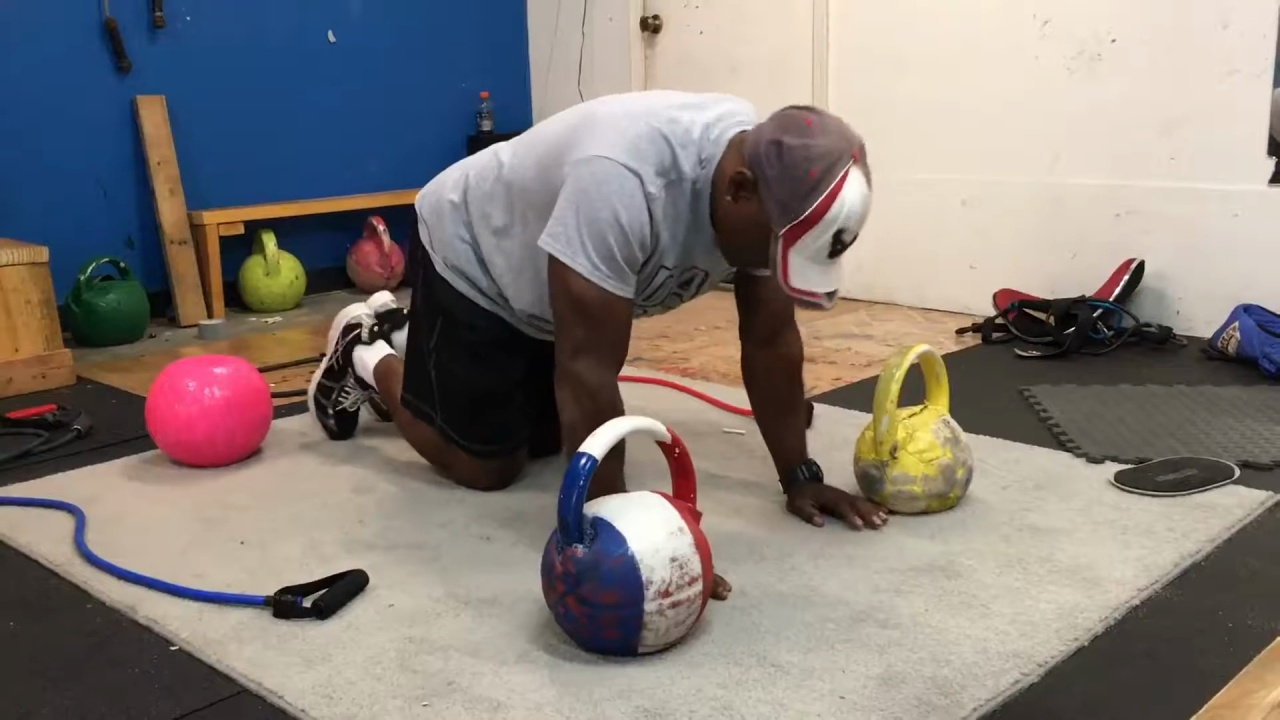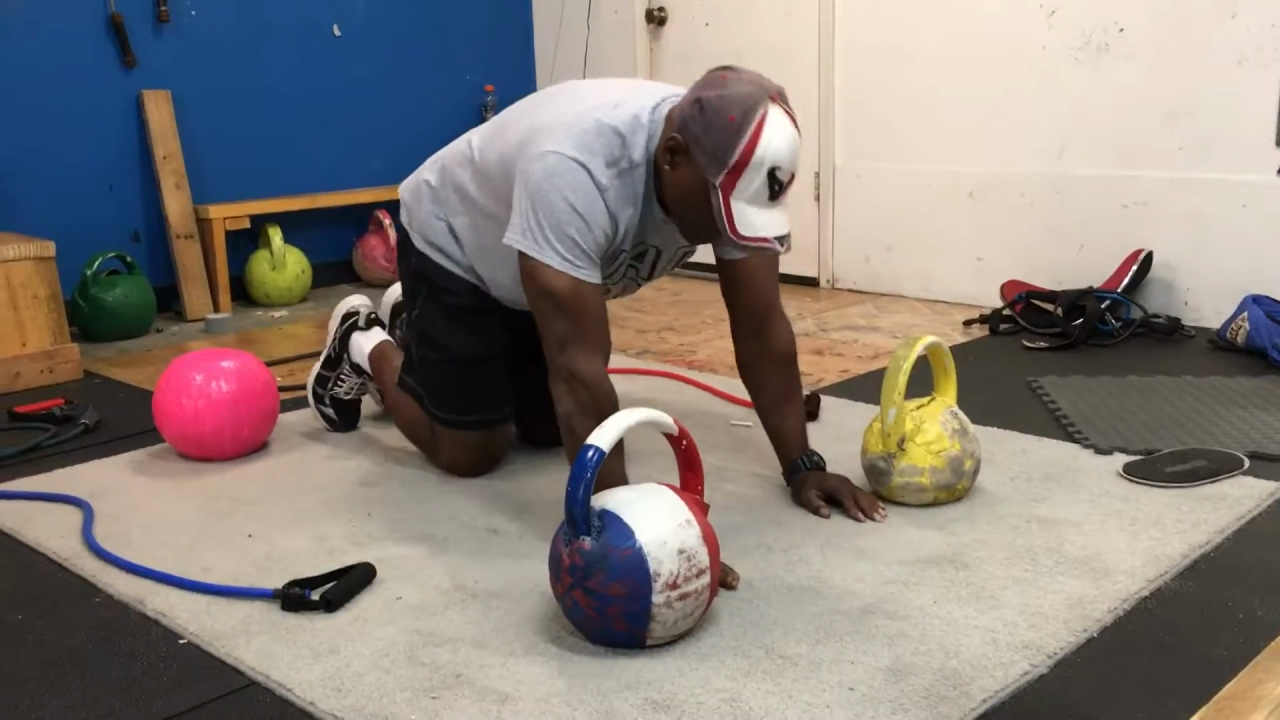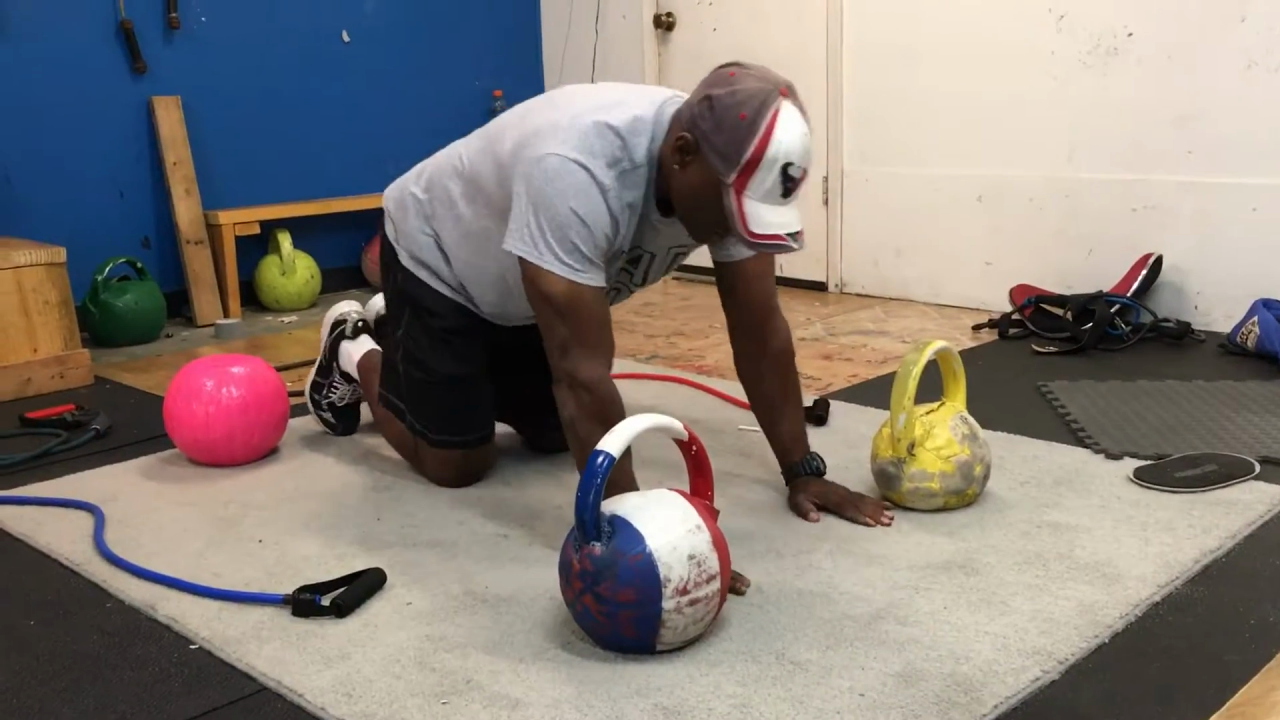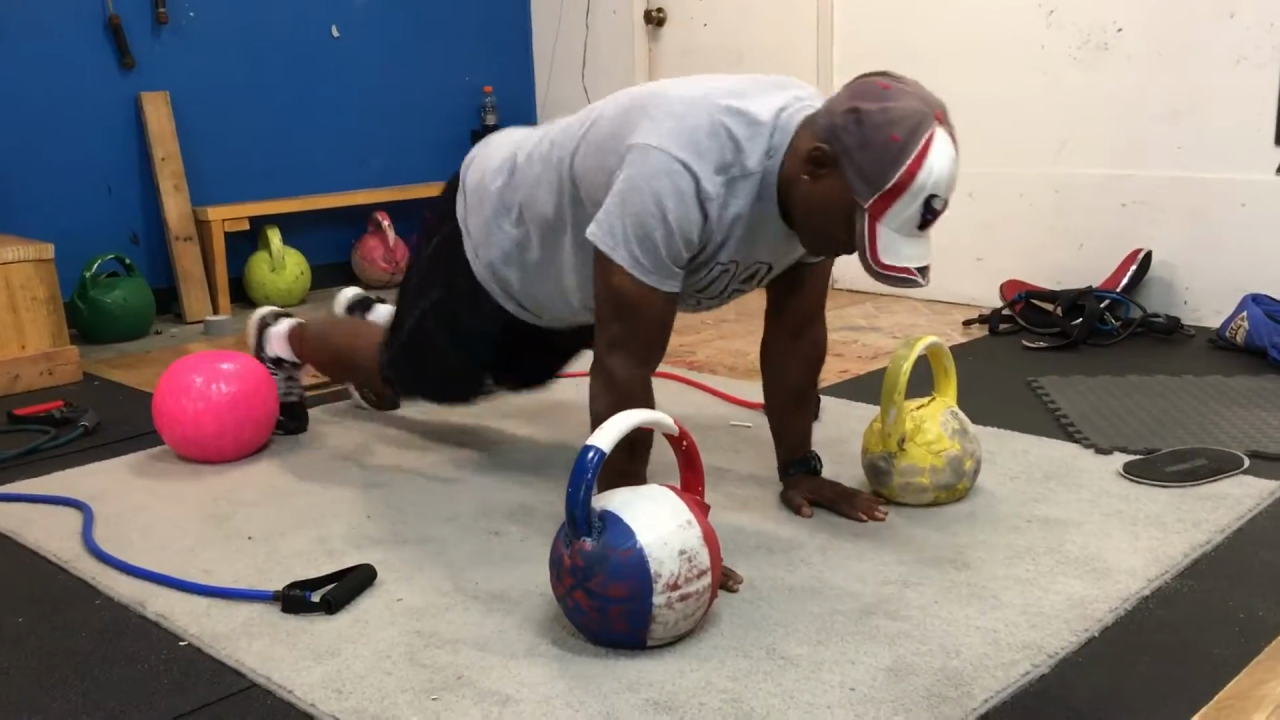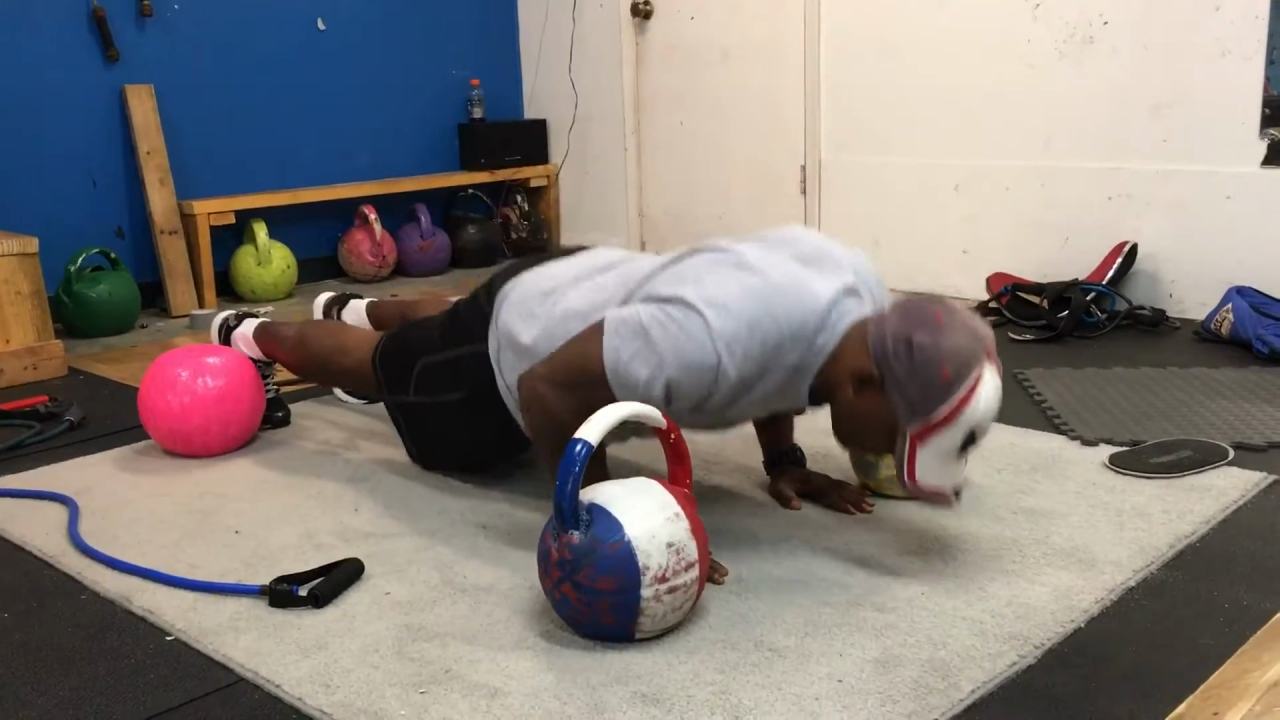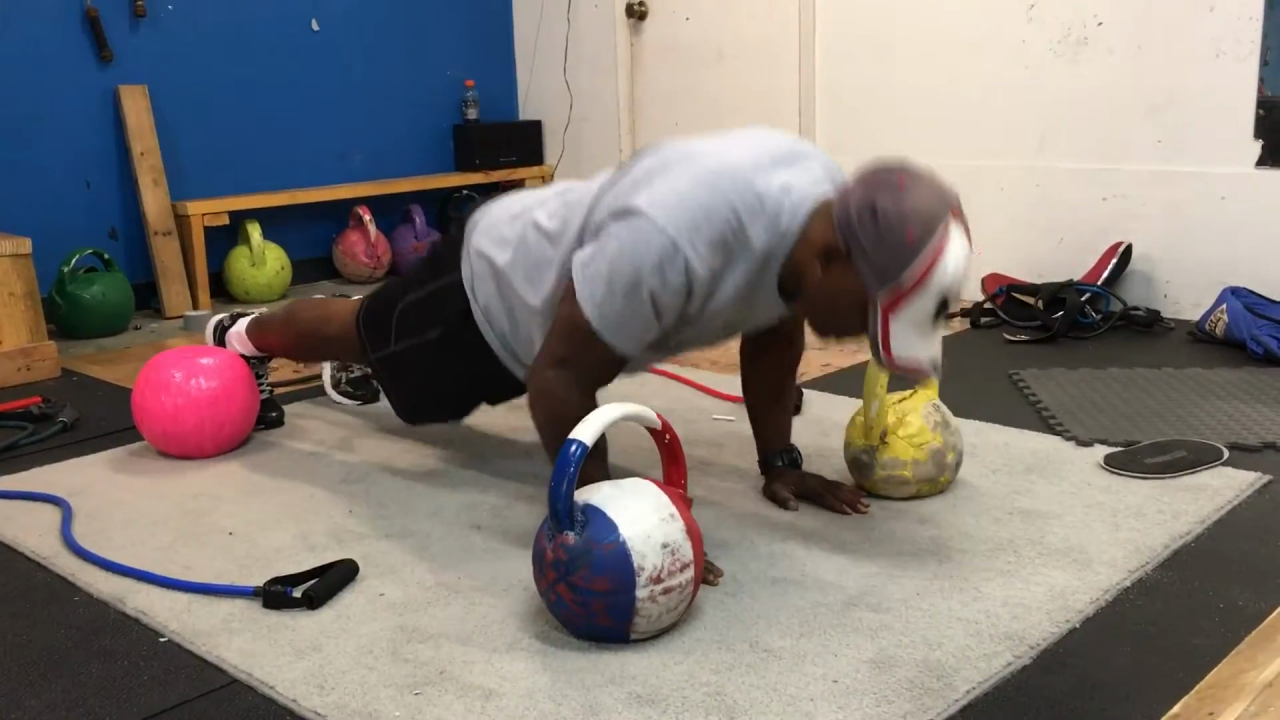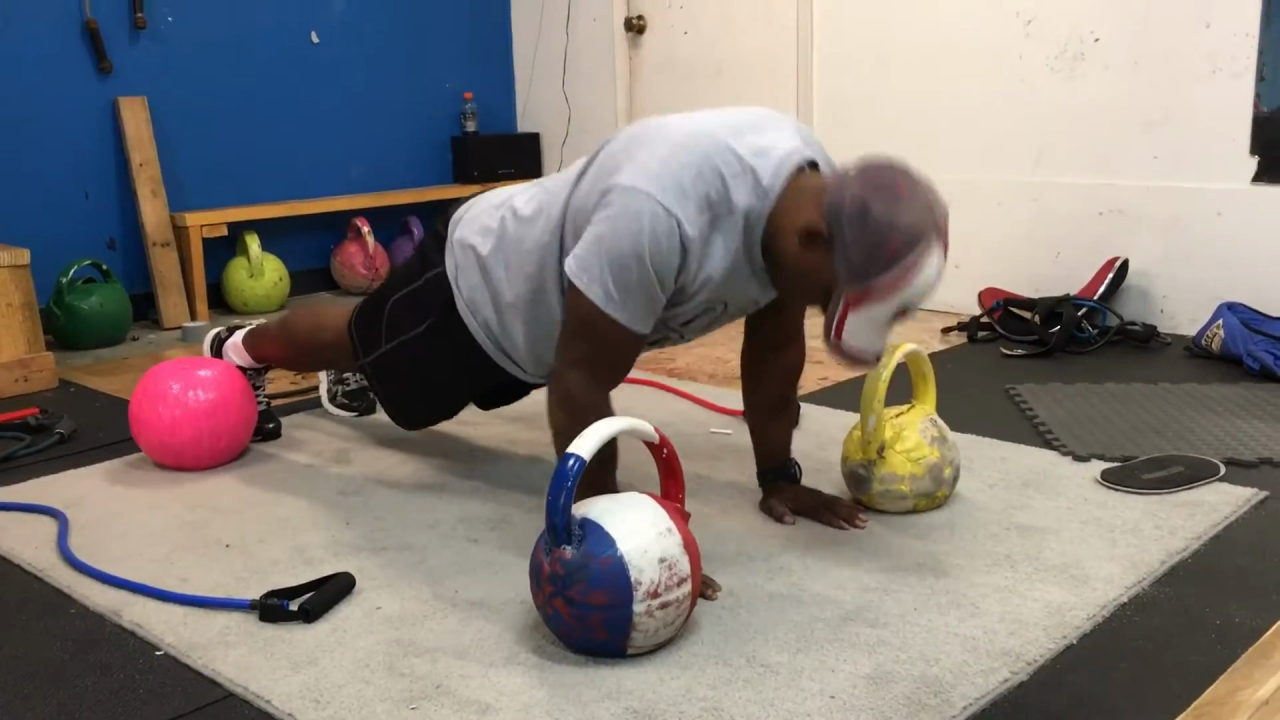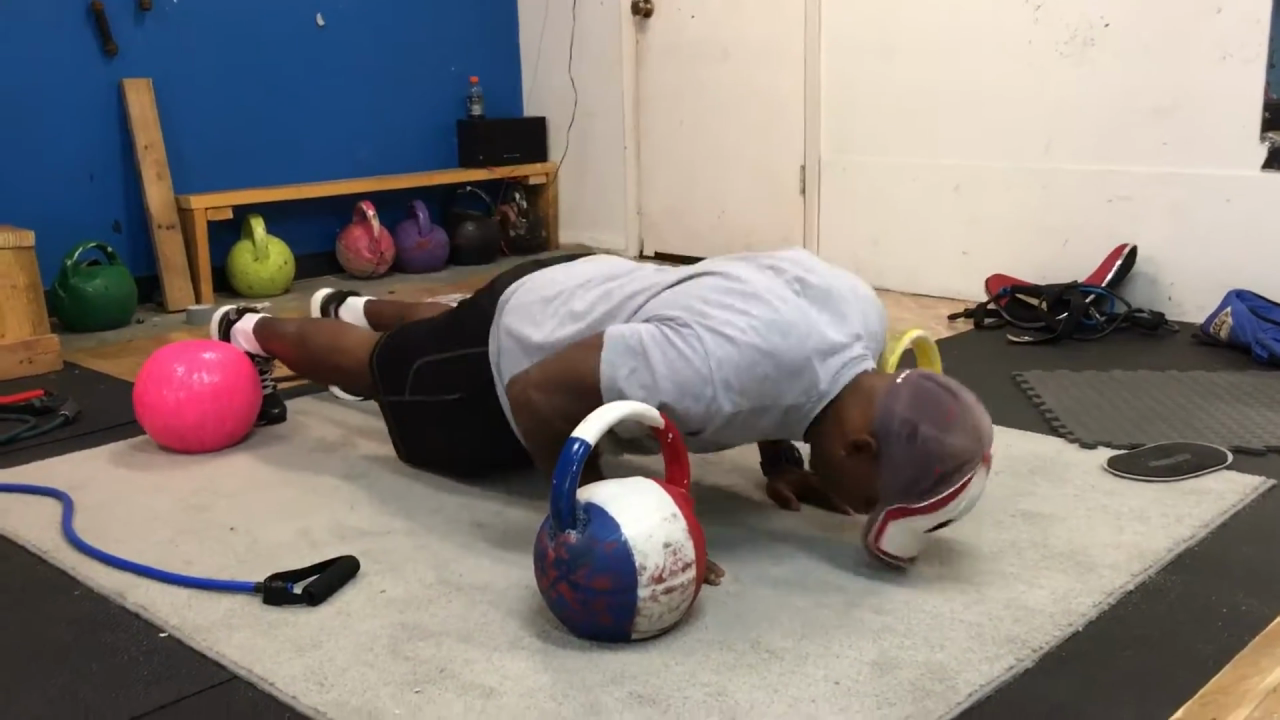
dt=0.5s
person 1, frame 1
left shoulder: (773, 181)
right shoulder: (623, 180)
left elbow: (770, 341)
right elbow: (588, 373)
left wrist: (801, 478)
left hip: (543, 283)
right hip: (471, 253)
left knee: (546, 440)
right knee: (486, 466)
left ankle: (399, 333)
right ankle: (366, 357)
person 1, frame 2
left shoulder: (737, 165)
right shoulder: (575, 170)
left elbow: (762, 329)
right elbow: (578, 367)
left wrist: (802, 467)
left hip: (539, 270)
right hip: (451, 242)
left knee: (548, 430)
right knee: (470, 451)
left ankle: (408, 320)
right ankle: (364, 345)
person 1, frame 3
left shoulder: (729, 171)
right shoulder: (577, 172)
left elbow: (760, 330)
right elbow: (582, 371)
left wrist: (803, 470)
left hip: (520, 287)
right hip: (435, 256)
left knee: (553, 435)
right knee: (456, 463)
left ankle: (397, 330)
right ankle: (355, 351)
person 1, frame 4
left shoulder: (826, 170)
right shoulder: (683, 170)
left elbow: (795, 331)
right elbow: (622, 367)
left wrist: (797, 469)
left hip: (568, 257)
right hip: (500, 228)
left knee: (509, 374)
right knee: (411, 368)
left ankle: (371, 314)
right ankle: (282, 340)
person 1, frame 5
left shoulder: (861, 301)
right shoulder: (712, 338)
right elbow: (548, 394)
left wrist: (783, 461)
left hip: (586, 292)
right hip: (521, 358)
left knee: (444, 329)
right knee: (384, 371)
left ankle: (355, 312)
right ankle: (250, 336)
person 1, frame 6
left shoulder: (826, 215)
right shoulder: (675, 238)
left elbow: (772, 339)
right elbow: (560, 383)
left wrist: (779, 464)
left hip: (564, 281)
right hip: (496, 288)
right knee: (374, 336)
left ankle: (351, 369)
right ankle: (241, 338)
person 1, frame 7
left shoulder: (810, 209)
right shoulder: (663, 209)
left elbow: (775, 344)
right elbow: (581, 385)
left wrist: (779, 478)
left hip: (545, 301)
right hip: (480, 283)
right knee: (366, 343)
left ankle: (346, 379)
right ankle: (240, 351)
person 1, frame 8
left shoulder: (860, 320)
right shoulder: (722, 370)
right elbow: (535, 396)
left wrist: (779, 457)
left hip: (590, 292)
right hip: (518, 356)
left knee: (445, 327)
right knee: (382, 368)
left ankle: (352, 306)
right ankle: (249, 332)
